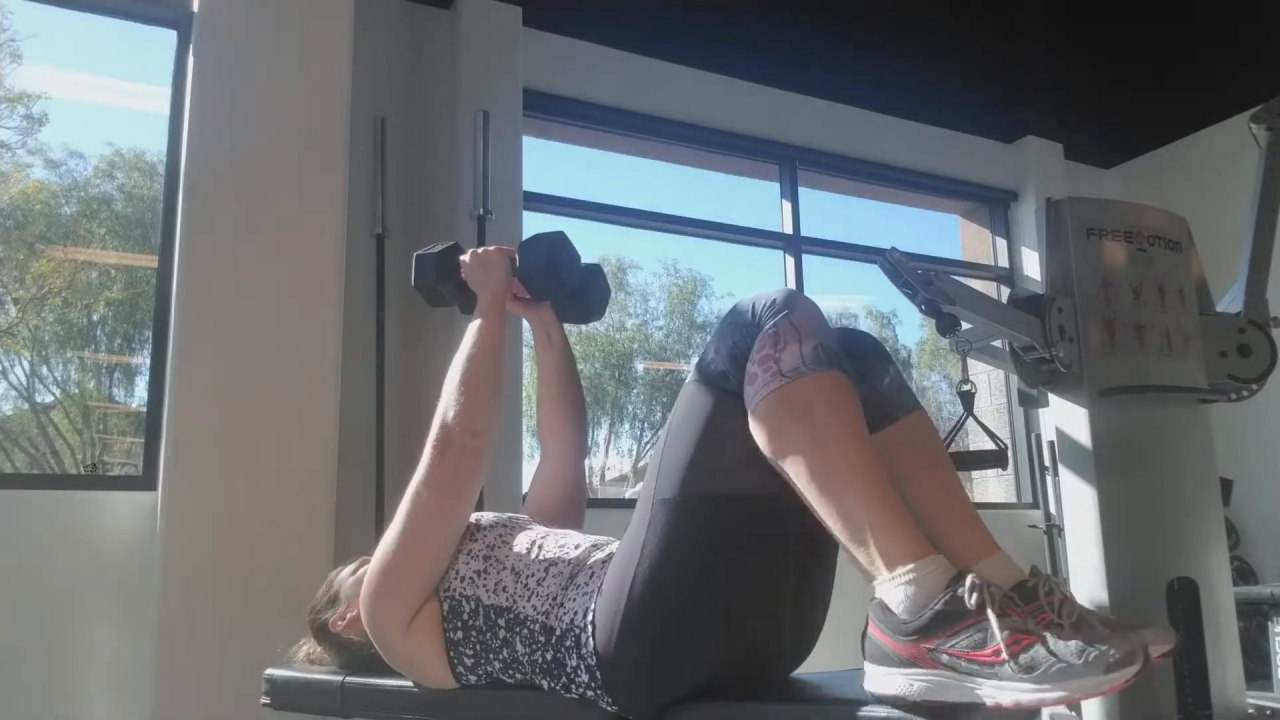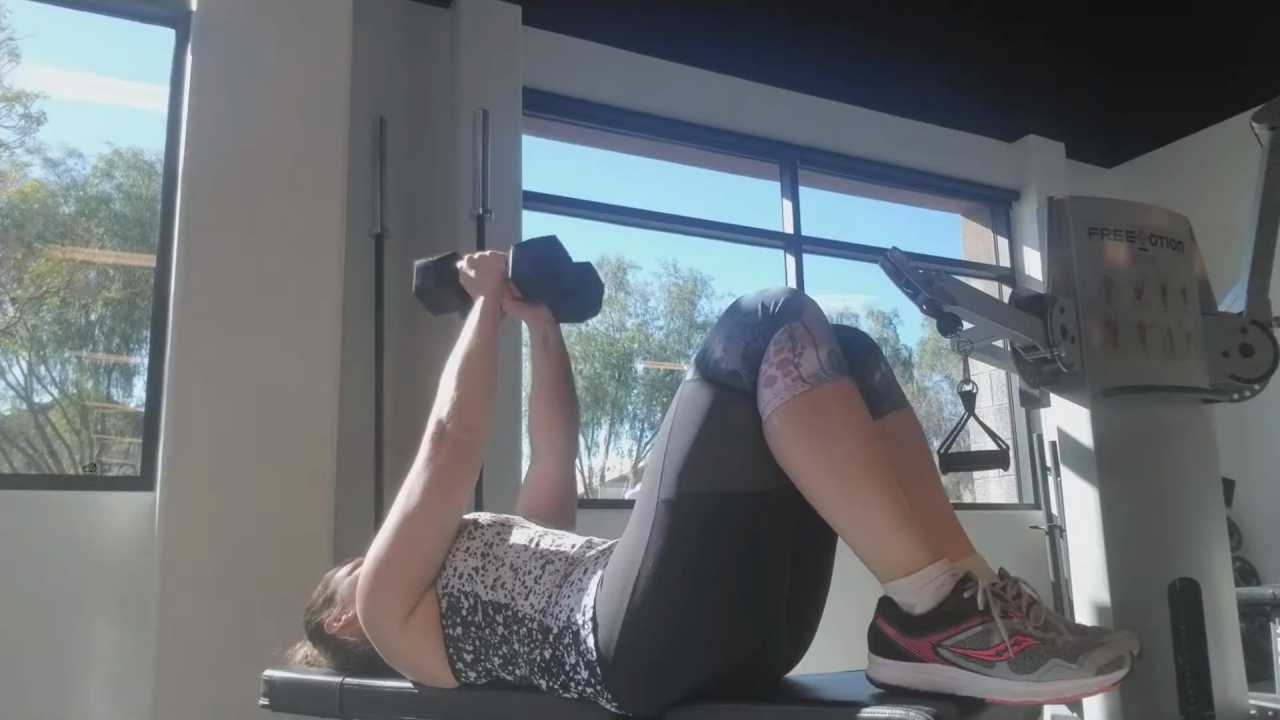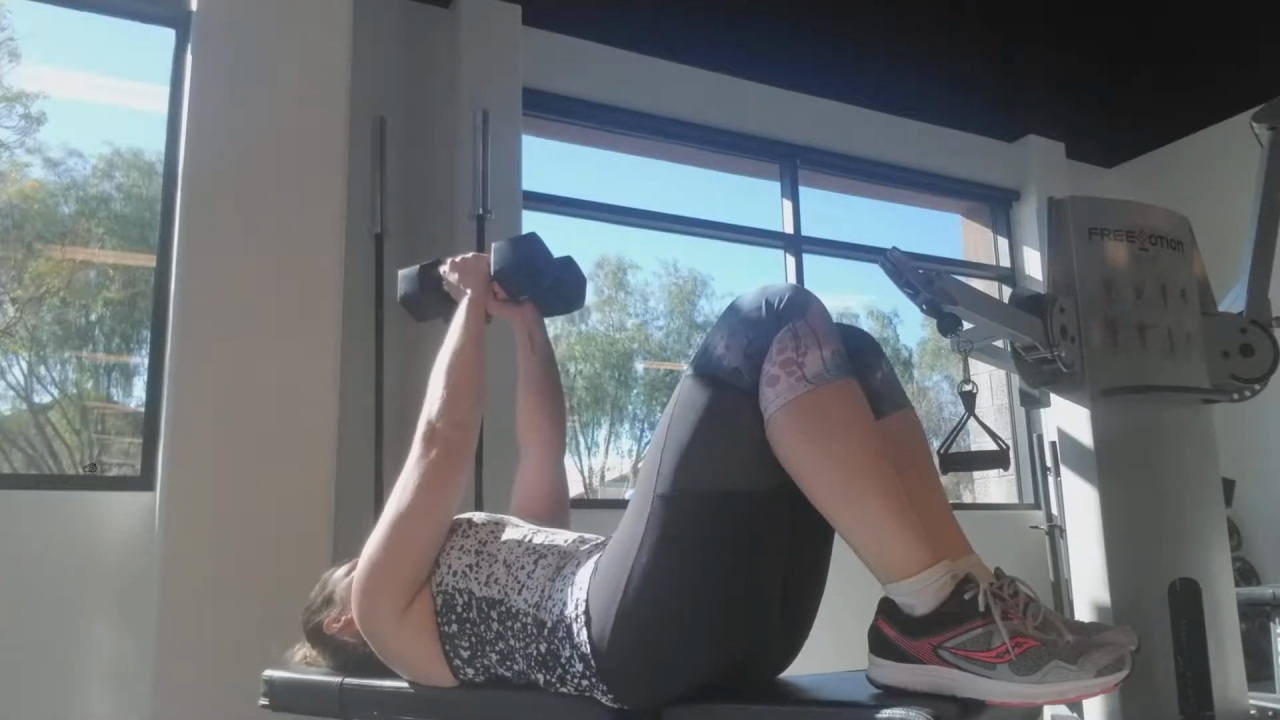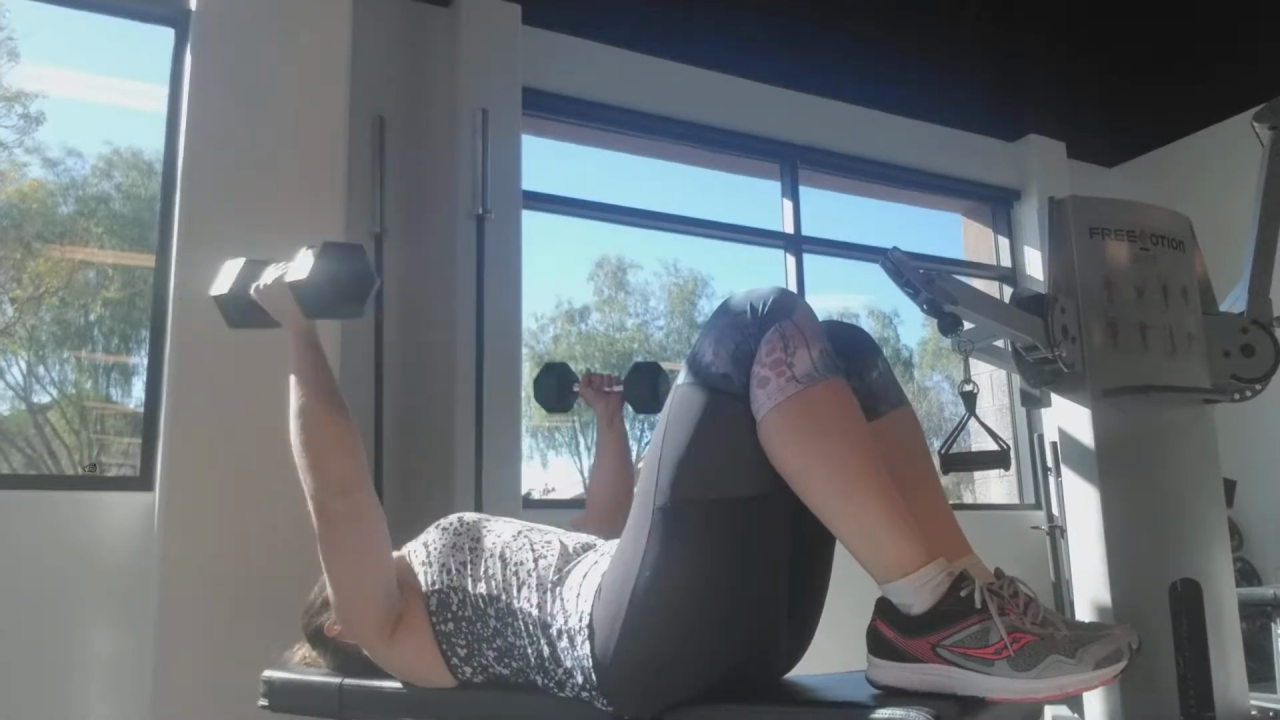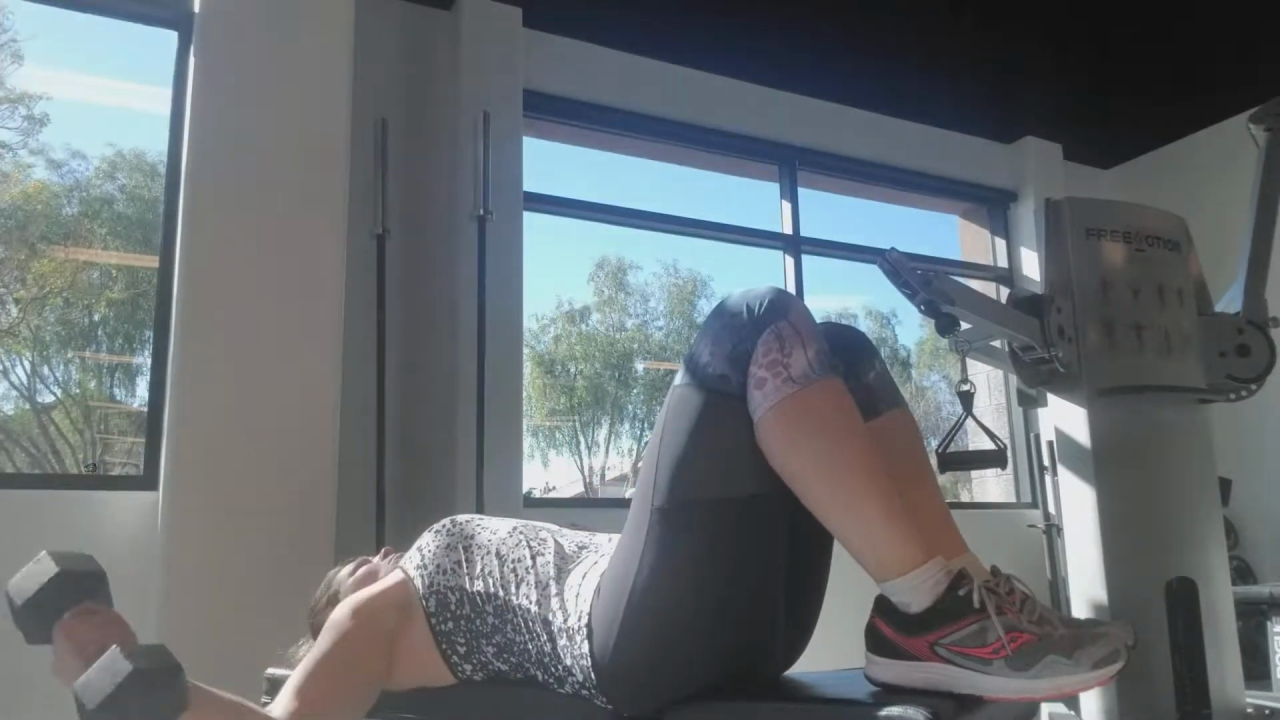
dt=0.7s
person 1, frame 1
left shoulder: (507, 548)
right shoulder: (394, 611)
left elbow: (565, 454)
right elbow: (458, 443)
left wrist: (545, 324)
right wrist: (489, 304)
left hip: (747, 624)
right hip: (650, 643)
left knee: (850, 356)
right knee: (773, 325)
left ankle: (1003, 596)
right ankle: (924, 617)
person 1, frame 2
left shoulder: (501, 551)
right shoulder: (391, 608)
left elbow: (554, 455)
right elbow: (453, 438)
left wrist: (541, 323)
right wrist: (486, 303)
left hip: (744, 620)
right hip: (648, 641)
left knee: (843, 354)
right knee: (773, 325)
left ankle: (972, 596)
right ankle: (930, 619)
person 1, frame 3
left shoulder: (497, 551)
right shoulder: (384, 607)
left elbow: (543, 448)
right elbow: (441, 441)
left wrist: (524, 320)
right wrist: (471, 304)
left hip: (739, 622)
right hip: (643, 633)
left knee: (844, 352)
right knee: (779, 326)
left ankle: (965, 597)
right ankle: (936, 621)
person 1, frame 4
left shoulder: (472, 560)
right shoulder: (388, 616)
left elbow: (608, 517)
right elbow: (340, 495)
left wrist: (606, 416)
right wrist: (302, 341)
left hip: (738, 622)
right hip: (636, 639)
left knee: (841, 350)
right knee: (762, 325)
left ankle: (959, 596)
right ankle: (931, 617)
person 1, frame 5
left shoulder: (456, 556)
right shoulder: (377, 625)
left hip: (732, 622)
left knee: (835, 351)
right knee: (757, 327)
left ankle: (947, 600)
right ankle: (927, 619)
